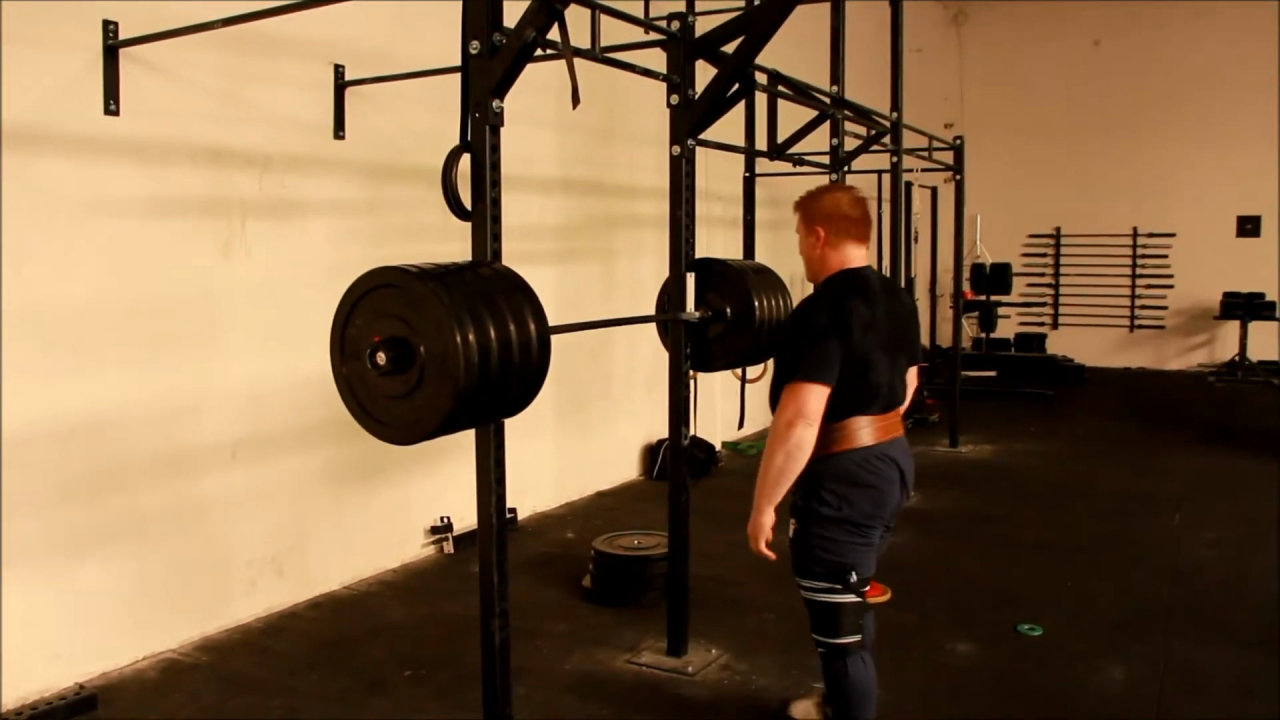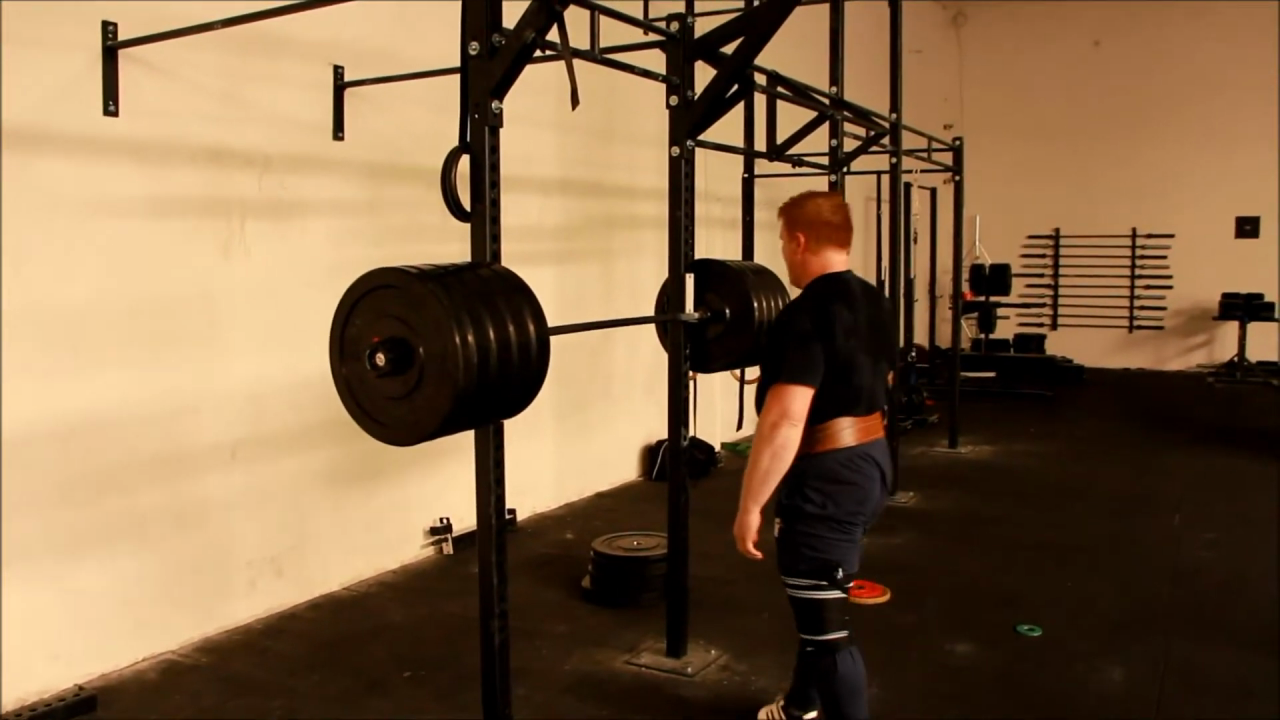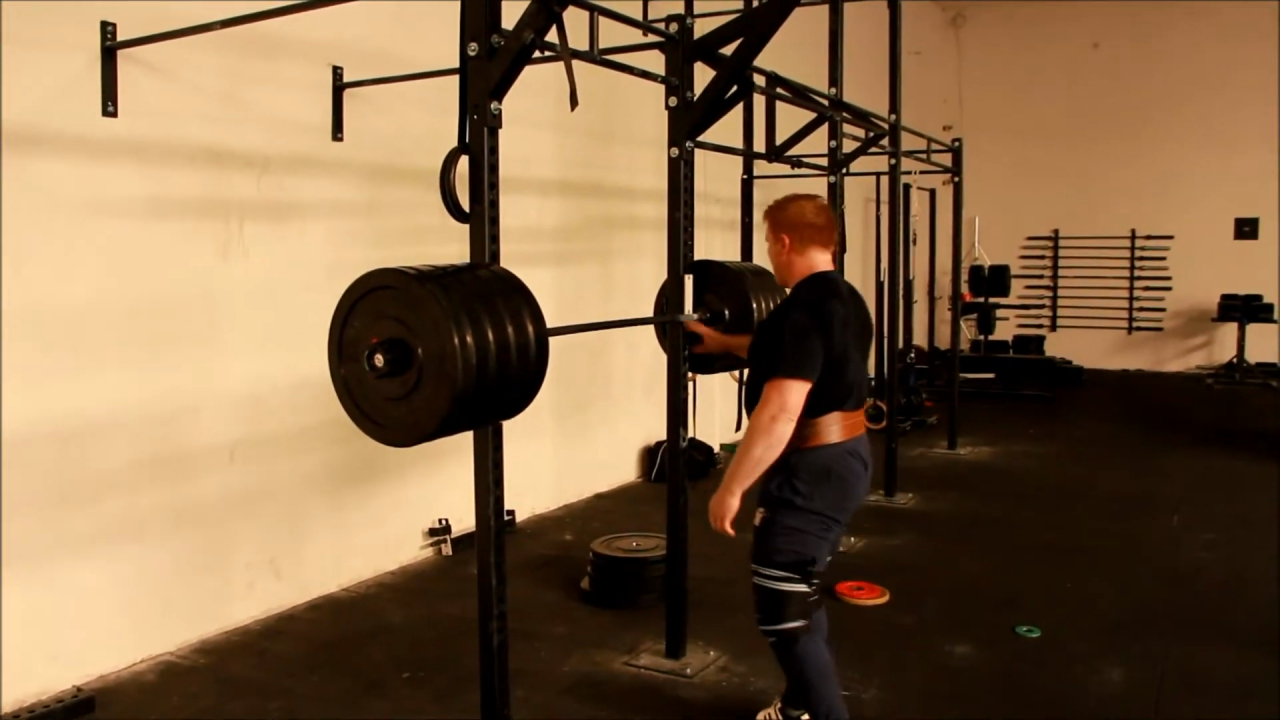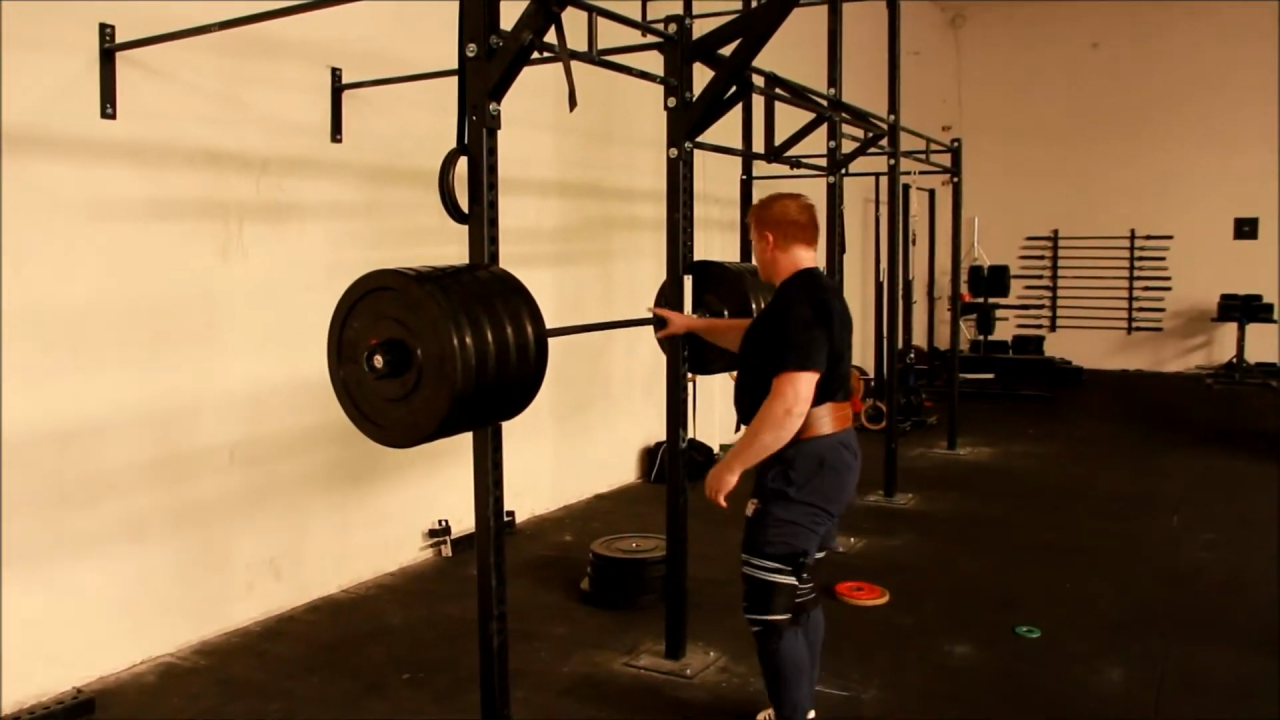
dt=0.2s
person 1, frame 1
left shoulder: (823, 311)
right shoulder: (896, 298)
left elbow: (798, 419)
left wrist: (764, 506)
left hip: (843, 476)
right hip: (892, 459)
left knee: (836, 623)
right knee: (849, 594)
person 1, frame 2
left shoulder: (806, 316)
right shoulder: (873, 302)
left elbow: (783, 421)
left wrist: (750, 505)
left hip: (827, 476)
right hip: (871, 460)
left knee: (825, 623)
right knee: (820, 600)
person 1, frame 3
left shoulder: (804, 310)
right shoulder: (844, 299)
left elbow: (779, 413)
left wrist: (731, 488)
right wrist: (726, 342)
left hip: (813, 470)
right hip: (846, 457)
left knee: (783, 613)
right knee: (801, 594)
person 1, frame 4
left shoulder: (800, 302)
right shoulder: (815, 293)
left elbow: (789, 405)
right elbow: (765, 339)
left wrist: (730, 467)
right wrist: (695, 325)
left hip: (804, 463)
right hip: (827, 456)
left knee: (768, 604)
right knee: (799, 590)
